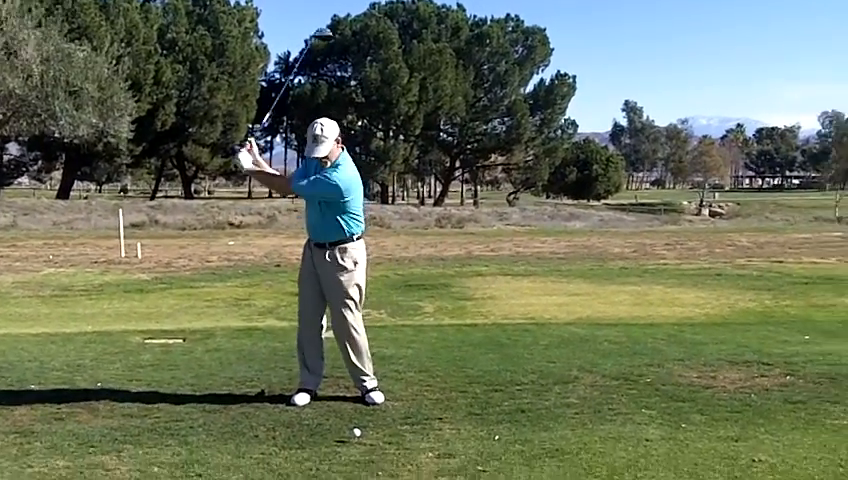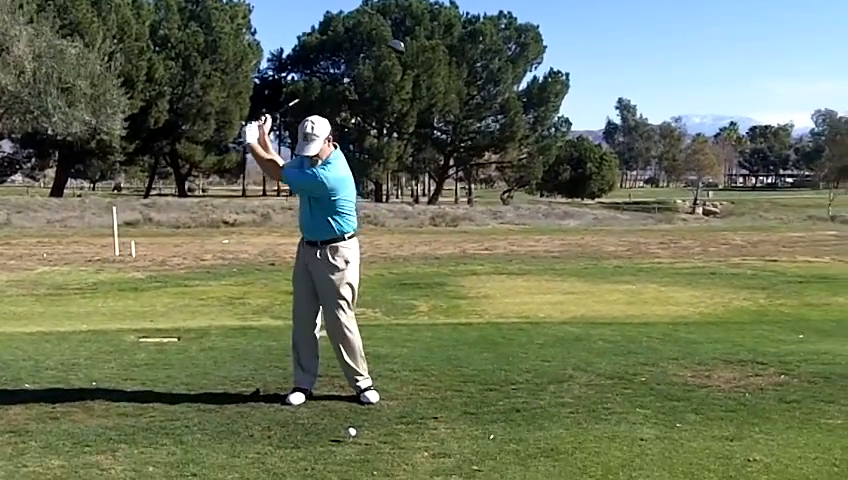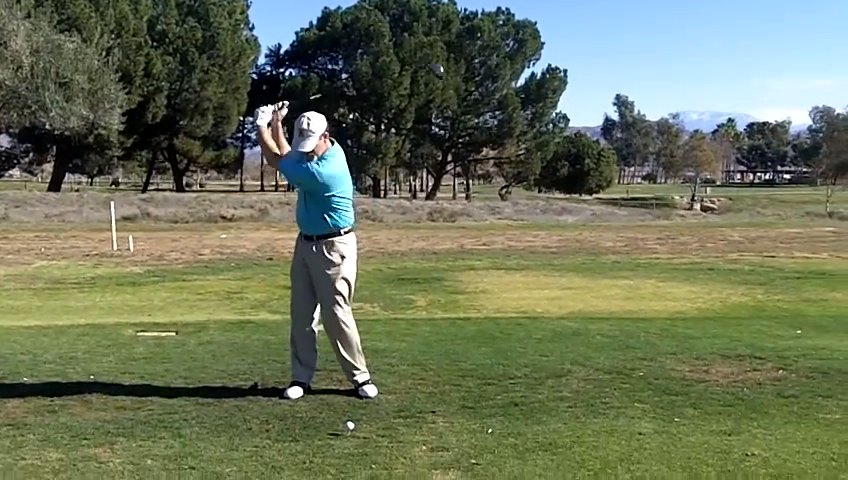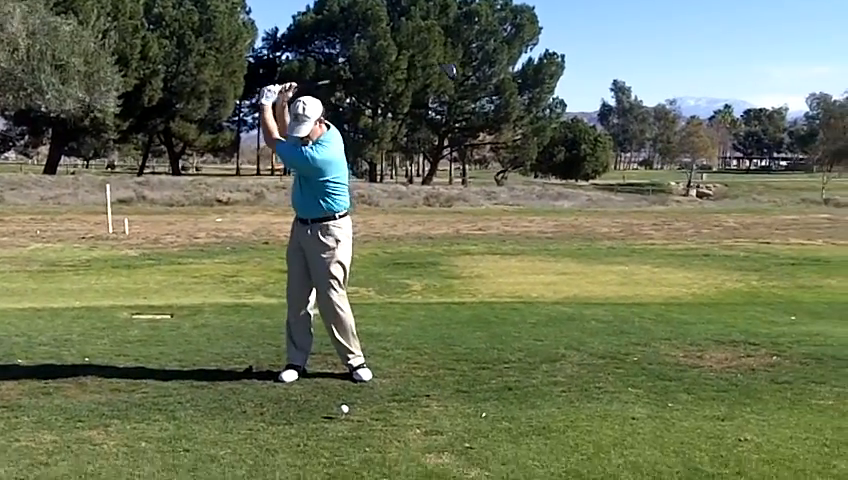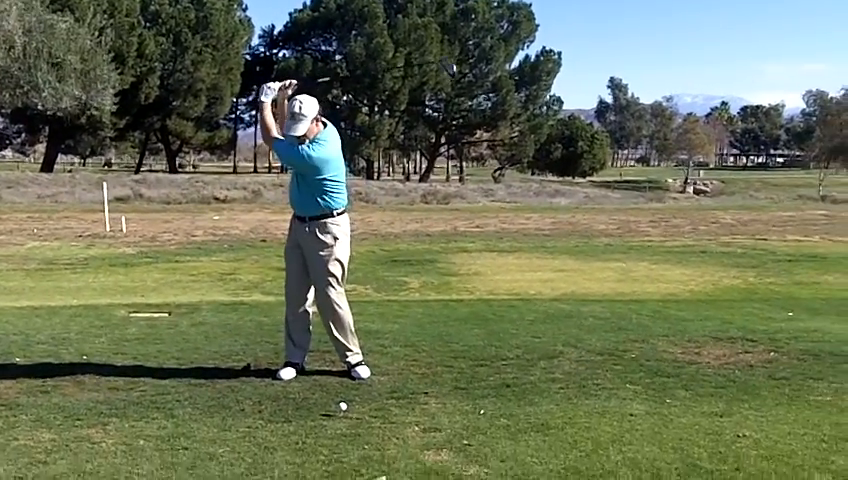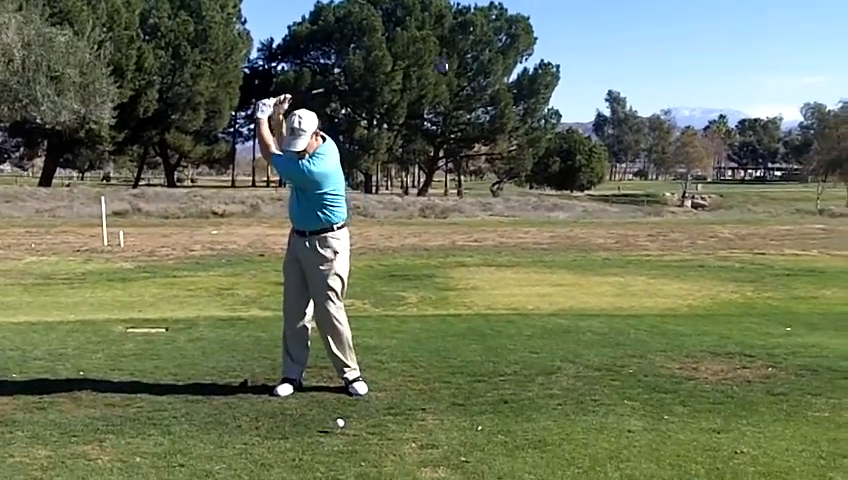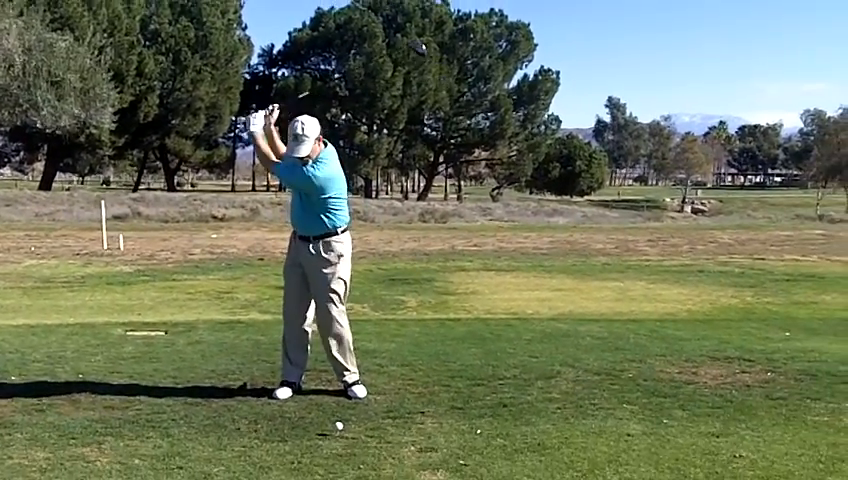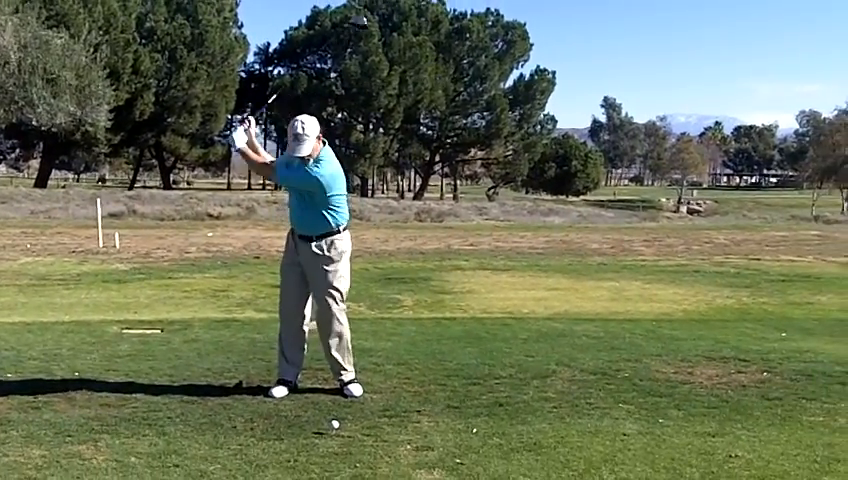
dt=0.1s
person 1, frame 1
left shoulder: (338, 178)
right shoulder: (318, 161)
left elbow: (288, 187)
right elbow: (290, 180)
left wrist: (253, 171)
right wrist: (258, 163)
left hip: (343, 254)
right hip: (314, 249)
left knee: (346, 320)
right knee: (309, 320)
left ankle: (367, 383)
right ankle: (308, 384)
person 1, frame 2
left shoulder: (329, 175)
right shoulder: (313, 159)
left elbow: (279, 174)
right elbow: (285, 168)
left wrist: (252, 145)
right wrist: (263, 138)
left hip: (336, 252)
right hip: (308, 248)
left knee: (339, 320)
right knee: (303, 319)
left ankle: (362, 383)
right ankle: (303, 383)
person 1, frame 3
left shoulder: (320, 172)
right shoulder: (324, 150)
left elbow: (275, 160)
right elbow: (287, 155)
left wrist: (261, 126)
right wrist: (275, 123)
left hip: (333, 247)
right hip: (306, 243)
left knee: (336, 314)
right knee: (301, 314)
left ankle: (360, 377)
right ankle: (301, 377)
person 1, frame 4
left shoulder: (315, 156)
right shoulder: (328, 132)
left elbow: (274, 142)
right elbow: (286, 139)
left wrist: (264, 107)
right wrist: (281, 103)
left hip: (329, 231)
right hip: (302, 226)
left knee: (331, 298)
right knee: (297, 297)
left ankle: (355, 360)
right ankle: (296, 361)
person 1, frame 5
left shoulder: (312, 155)
right shoulder: (325, 128)
left elbow: (271, 139)
right elbow: (284, 134)
left wrist: (264, 102)
right wrist: (282, 100)
left hip: (327, 228)
right hip: (300, 224)
left knee: (329, 295)
right knee: (296, 295)
left ankle: (353, 358)
right ankle: (295, 358)
person 1, frame 6
left shoulder: (312, 169)
right shoulder: (325, 143)
left elbow: (270, 154)
right elbow: (282, 149)
left wrist: (261, 119)
right wrist: (277, 116)
left hip: (326, 243)
right hip: (299, 238)
left knee: (328, 310)
right knee: (294, 310)
left ankle: (351, 374)
right ankle: (292, 374)
person 1, frame 7
left shoulder: (318, 172)
right shoulder: (314, 150)
left elbow: (271, 164)
right elbow: (282, 158)
left wrist: (257, 132)
right wrist: (268, 127)
left hip: (329, 247)
right hip: (299, 243)
left knee: (330, 315)
right knee: (294, 313)
left ankle: (350, 377)
right ankle: (292, 377)
person 1, frame 8
left shoulder: (319, 172)
right shoulder: (301, 153)
left elbow: (268, 172)
right elbow: (275, 166)
left wrist: (241, 147)
right wrist: (250, 138)
left hip: (328, 247)
right hip: (298, 242)
left knee: (330, 313)
right knee: (291, 312)
left ankle: (346, 376)
right ankle: (288, 376)
